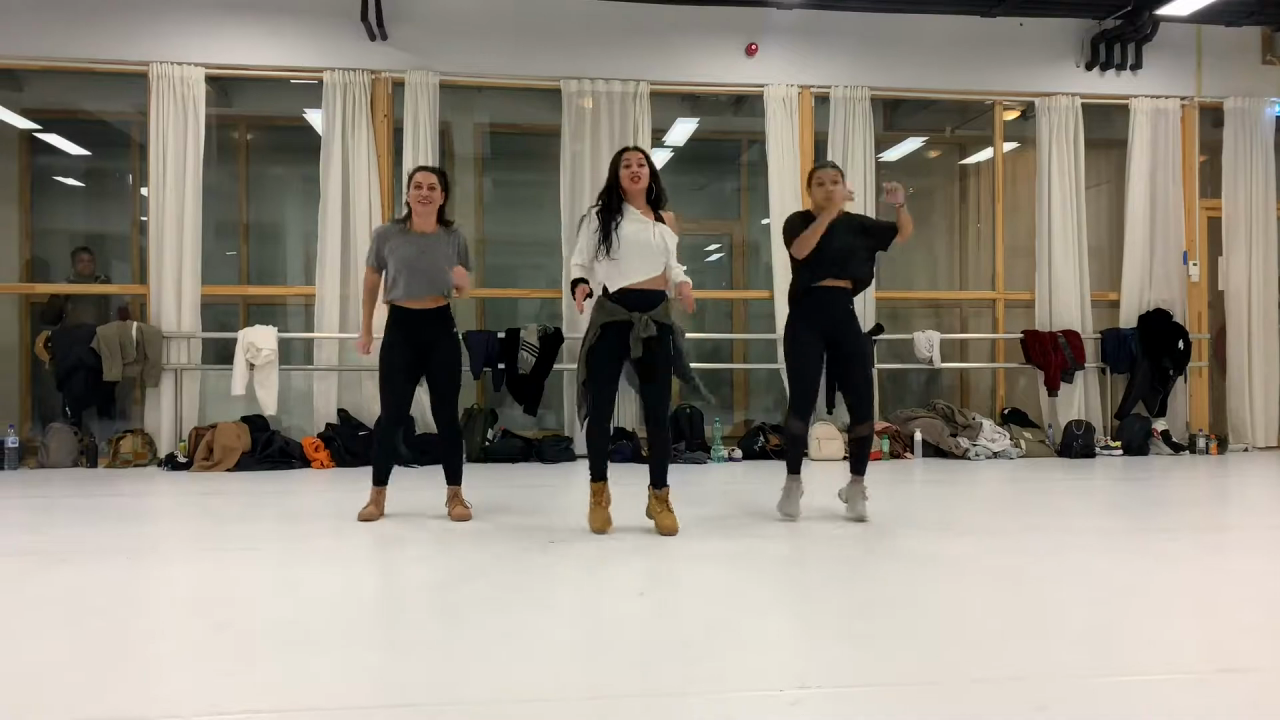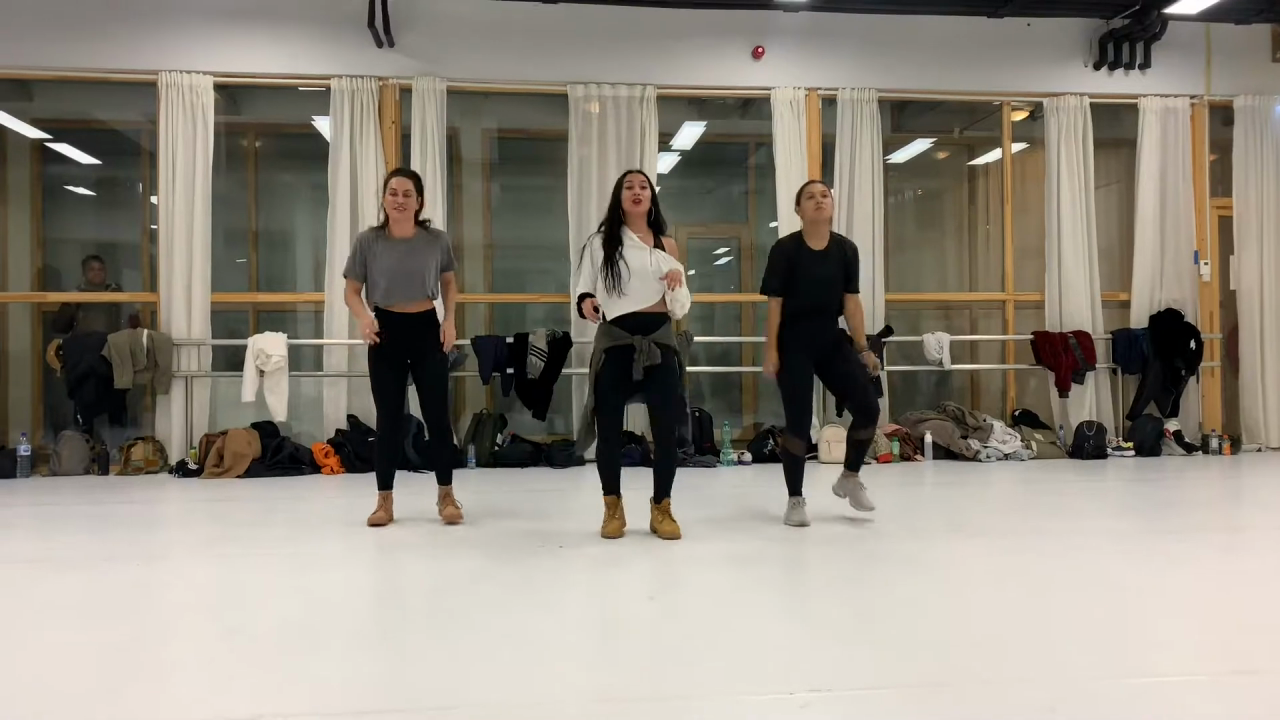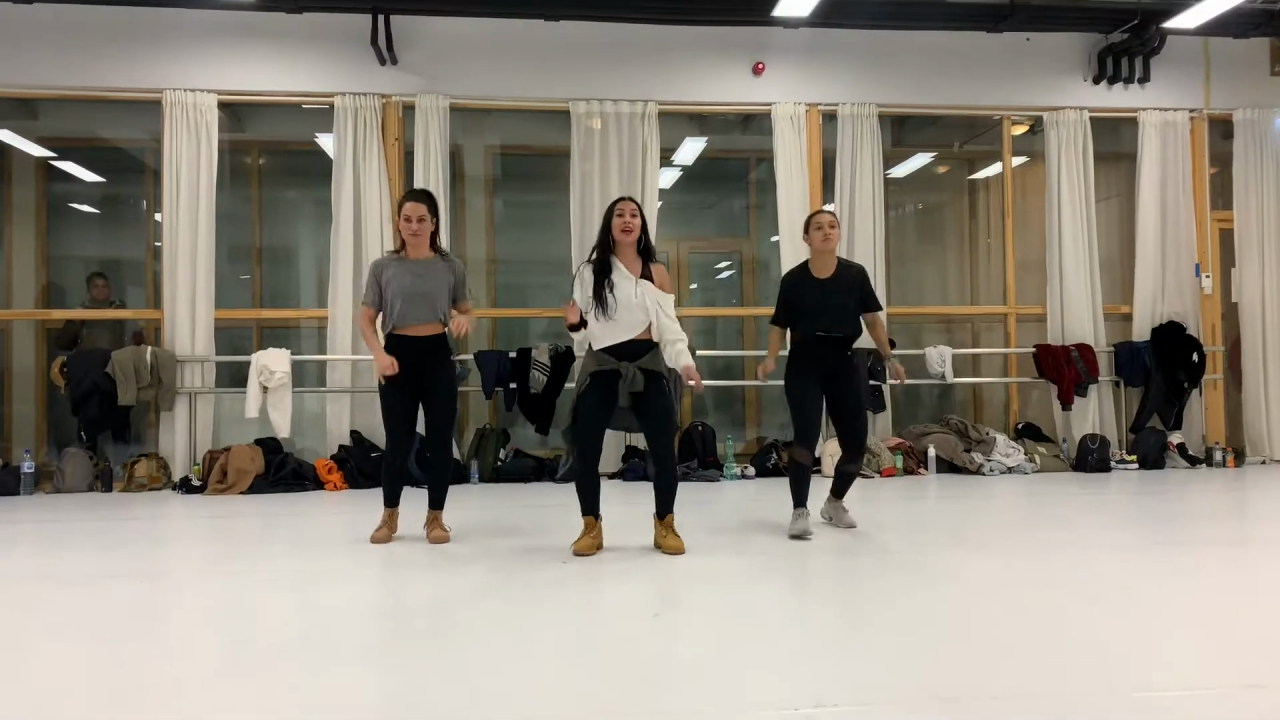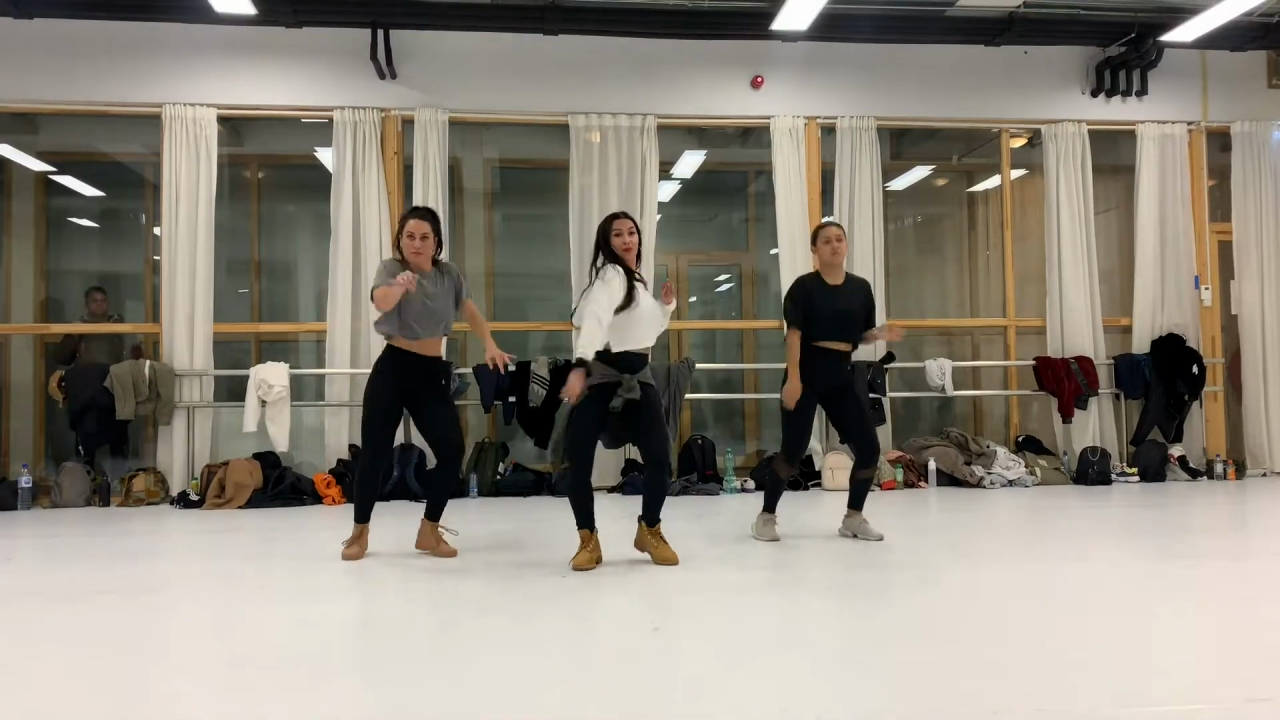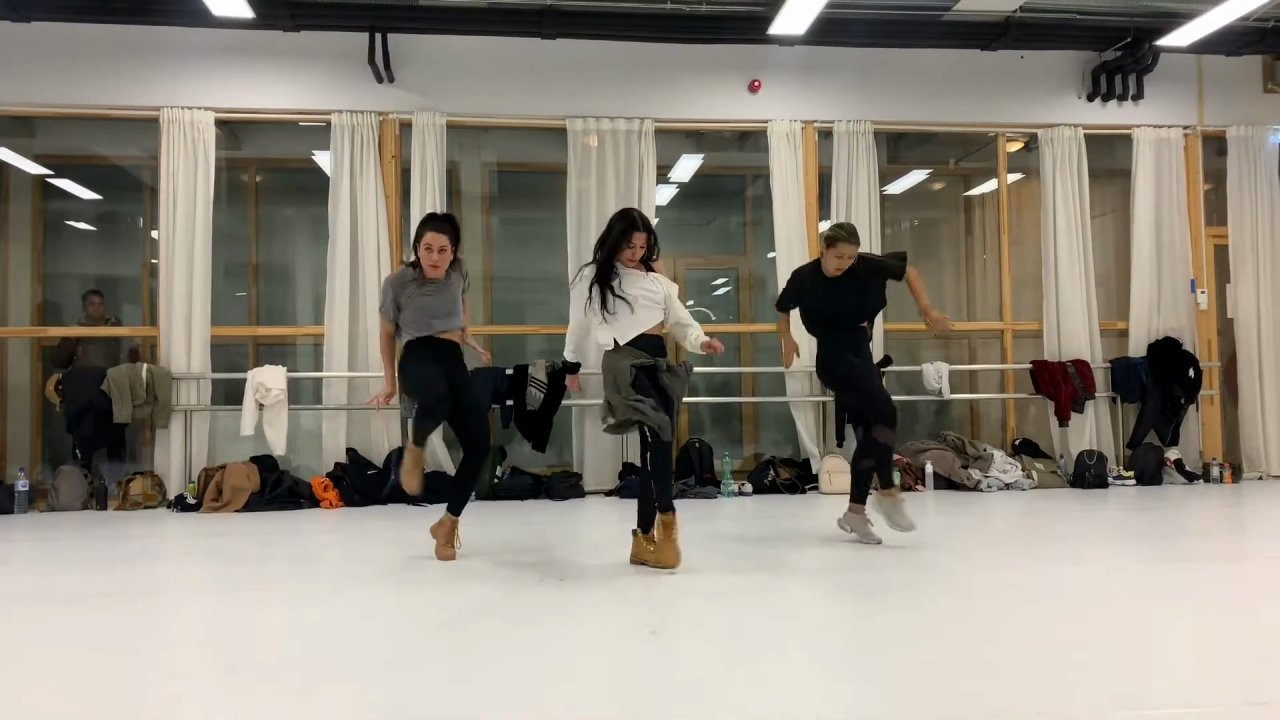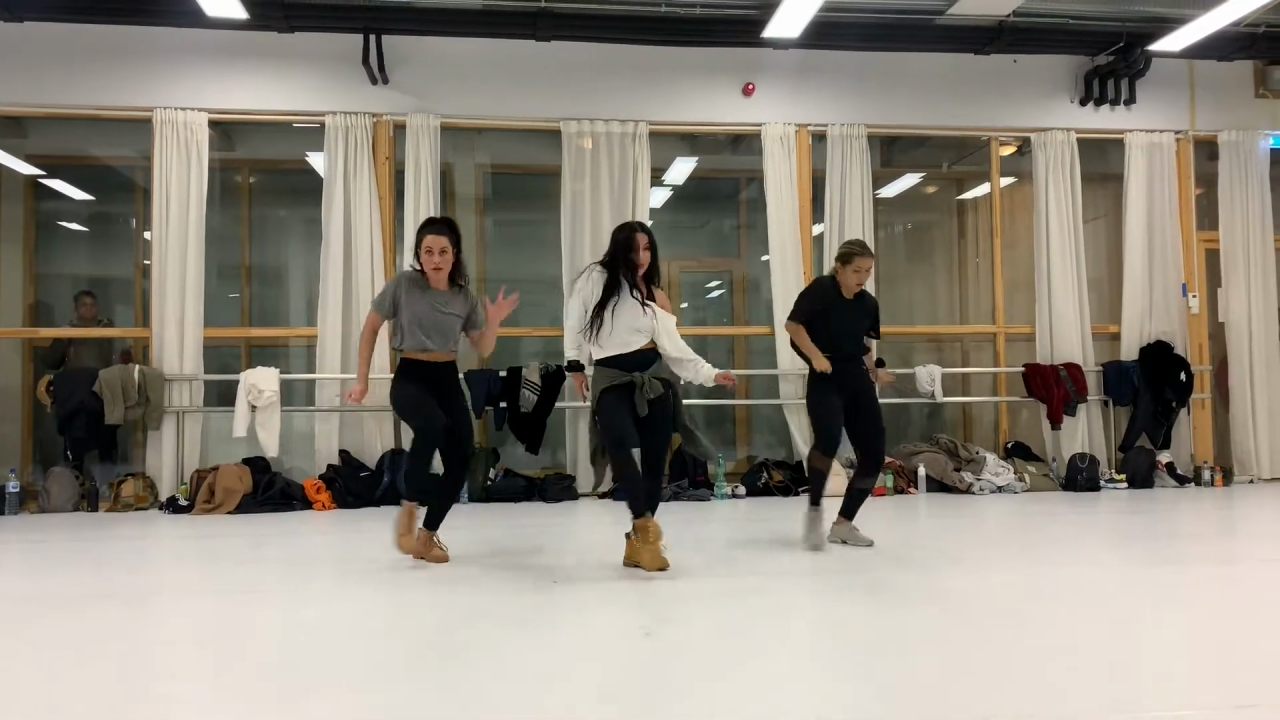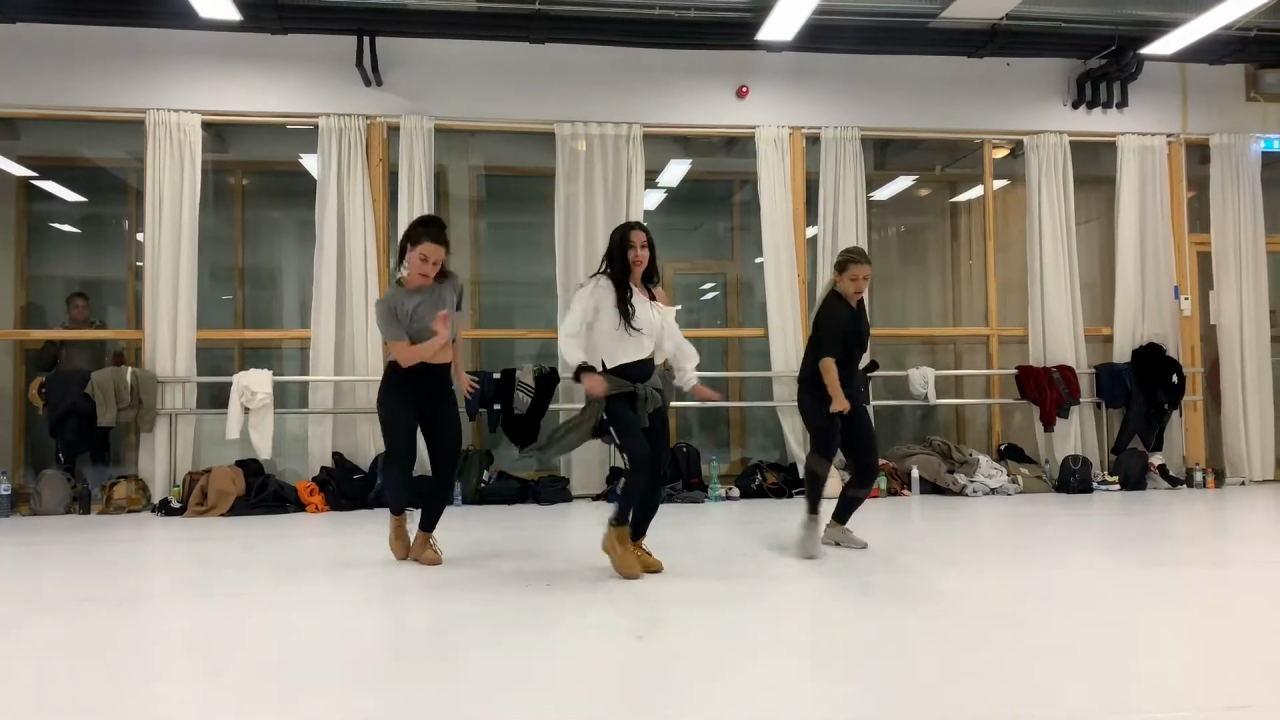
dt=0.4s
person 1, frame 1
left shoulder: (665, 220)
right shoulder: (600, 217)
right elbow: (580, 261)
left wrist: (682, 282)
right wrist: (579, 283)
left hip: (655, 317)
right hip: (611, 315)
left knee: (657, 409)
right knee: (601, 407)
left ankle: (658, 497)
right ankle: (599, 493)
person 1, frame 2
left shoulder: (666, 244)
right shoulder: (601, 242)
left elbow: (679, 307)
right elbow: (585, 286)
left wrist: (679, 283)
right wrist: (585, 300)
left hip: (658, 338)
right hip: (615, 338)
left knee: (666, 428)
right knee: (609, 428)
left ankle: (661, 508)
right ankle: (613, 507)
person 1, frame 3
left shoulder: (657, 274)
right shoulder: (594, 269)
left elbow: (670, 327)
right elbow: (581, 326)
left wrist: (685, 364)
right wrist: (574, 321)
left hip: (646, 364)
right hip: (602, 364)
left knee: (663, 448)
right knee: (584, 450)
left ankle: (664, 525)
right ankle: (591, 526)
person 1, frame 4
left shoulder: (639, 281)
right shoulder: (611, 275)
right elbow: (595, 319)
left wrist: (665, 307)
right wrist: (580, 365)
left hip: (636, 378)
right hip: (602, 375)
left knee: (659, 459)
right knee: (577, 463)
left ankle: (649, 530)
right ankle: (589, 539)
person 1, frame 5
left shoulder: (654, 274)
right shoulder: (593, 276)
left elbow: (677, 316)
right elbow: (579, 324)
left wrist: (700, 341)
right wrist: (572, 365)
left hip: (659, 363)
right hip: (626, 362)
left knee: (655, 446)
right knee: (659, 436)
left ankle: (645, 538)
right ankle: (665, 520)
person 1, frame 6
left shoulder: (655, 296)
right shoulder: (595, 279)
left elbow: (673, 345)
right elbow: (574, 324)
left wrist: (709, 373)
right wrist: (576, 366)
left hip: (652, 378)
right hip: (610, 378)
left knee: (655, 462)
right knee: (618, 445)
left ankle: (638, 543)
right ankle: (644, 522)
person 1, frame 7
left shoulder: (657, 296)
right shoulder: (599, 288)
left elbow: (673, 342)
right elbow: (569, 335)
left wrist: (695, 382)
right wrist: (585, 371)
left hip: (647, 386)
right hip: (612, 388)
left knee: (655, 473)
right knee: (642, 460)
left ankle: (635, 544)
right ankle: (616, 532)
person 2, frame 1
left shoulder: (454, 238)
right shoulder: (387, 234)
left elbow: (462, 289)
right elbow: (372, 280)
left wrist: (463, 280)
right wrist: (366, 329)
left hip: (440, 328)
right hip: (400, 328)
left knee: (446, 414)
right knee: (392, 414)
left ankle: (455, 495)
right ankle: (377, 495)
person 2, frame 2
left shoulder: (437, 240)
right shoulder: (367, 241)
left elbow: (450, 282)
right elbow: (351, 291)
left wrist: (450, 318)
right wrist: (363, 315)
left hip: (427, 330)
right hip: (387, 333)
left knee: (437, 415)
right knee: (390, 418)
left ankle: (446, 495)
right ankle: (385, 501)
person 2, frame 3
left shoulder: (449, 266)
right shoulder: (383, 267)
left elbow: (462, 311)
right elbow: (366, 321)
left wrist: (463, 319)
right wrist: (378, 353)
left hip: (437, 355)
right hip: (399, 356)
left knee: (440, 439)
right knee: (398, 441)
left ankle: (435, 517)
right ankle: (390, 516)
person 2, frame 4
left shoulder: (449, 273)
right shoulder: (390, 268)
left elbow: (471, 313)
right elbow: (381, 303)
left wrist: (491, 348)
right wrist: (398, 285)
left hip: (432, 374)
right hip: (394, 370)
left knee: (451, 453)
right knee: (374, 455)
left ankle: (429, 530)
right ankle: (359, 532)
person 2, frame 5
left shoulder: (458, 273)
right shoulder: (398, 282)
right elbow: (387, 333)
left wrist: (467, 338)
right wrist: (389, 382)
left hip: (454, 363)
right hip: (417, 357)
left knee: (479, 446)
right knee: (434, 398)
left ankle: (446, 526)
right ankle: (414, 451)
person 2, frame 6
left shoulder: (464, 294)
right shoulder: (403, 284)
left elbow: (484, 350)
right elbow: (370, 327)
left wrist: (494, 322)
right wrist: (362, 379)
left hip: (449, 381)
right hip: (411, 378)
left knee: (460, 461)
right knee: (432, 428)
left ankle: (427, 537)
right ankle: (409, 509)
person 2, frame 7
left shoulder: (447, 287)
right shoulder: (390, 302)
right elbow: (404, 357)
left wrist: (458, 370)
right wrist: (437, 341)
left hip: (440, 383)
right hip: (400, 384)
left knee: (447, 464)
right knee: (400, 460)
left ankle: (424, 538)
right ankle: (396, 517)
person 3, frame 1
left shoulder: (857, 224)
right shoulder: (799, 221)
left elbow: (905, 232)
right elbow: (800, 251)
left wrist: (899, 204)
right wrist: (828, 214)
left hip: (844, 315)
right hip: (806, 315)
left knee: (862, 403)
right knee: (802, 401)
left ankle: (855, 485)
right ankle: (793, 483)
person 3, frame 2
left shoulder: (846, 249)
right shoulder: (785, 249)
left elbow: (852, 301)
right elbow: (774, 302)
left wrist: (862, 347)
right wrist: (771, 350)
left hip: (831, 335)
right hip: (794, 337)
left knee: (867, 408)
right knee: (799, 421)
left ankle: (850, 477)
right ankle: (795, 500)
person 3, frame 3
left shoulder: (855, 274)
right shoulder: (794, 278)
left elbow: (873, 316)
right elbow: (778, 324)
left wrist: (888, 356)
right wrist: (771, 357)
left hip: (843, 361)
right hip: (804, 363)
left knee: (855, 442)
right knee: (807, 433)
left ankle: (835, 503)
right ankle: (800, 511)
person 3, frame 4
left shoulder: (861, 288)
right shoulder: (804, 287)
left elbow: (863, 334)
right elbow: (793, 334)
left wrist: (884, 334)
right wrist: (793, 378)
left hip: (841, 375)
right hip: (808, 373)
left knee: (869, 448)
right knee: (794, 449)
left ankle: (853, 517)
right ankle: (767, 515)
person 3, frame 5
left shoulder: (865, 266)
right shoulder: (804, 277)
left elbow: (907, 269)
right elbow: (782, 307)
left wrist: (927, 310)
right wrist: (787, 342)
left hip: (859, 353)
right hip: (833, 355)
left knee: (869, 430)
right knee: (885, 410)
left ankle: (855, 513)
right ankle: (886, 492)
person 3, frame 6
left shoulder: (867, 302)
right shoulder: (821, 289)
right elbow: (792, 324)
left wrist: (873, 370)
right wrist: (814, 355)
left hip: (857, 380)
right hip: (824, 382)
left knee: (872, 457)
right knee: (828, 439)
left ankle: (843, 524)
right ankle: (815, 511)
person 3, frame 7
left shoulder: (856, 304)
right shoulder: (834, 308)
right elbow: (826, 357)
right wrist: (837, 396)
left hip: (853, 391)
right hip: (817, 394)
left knee: (868, 467)
right knee: (826, 445)
left ankle: (835, 526)
right ankle: (812, 520)
